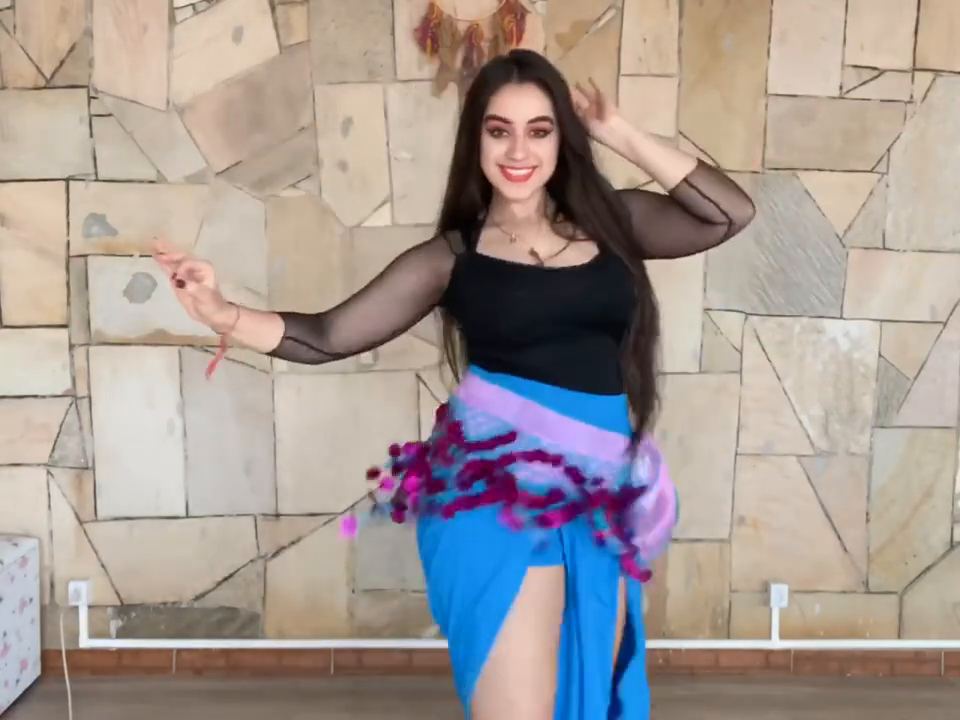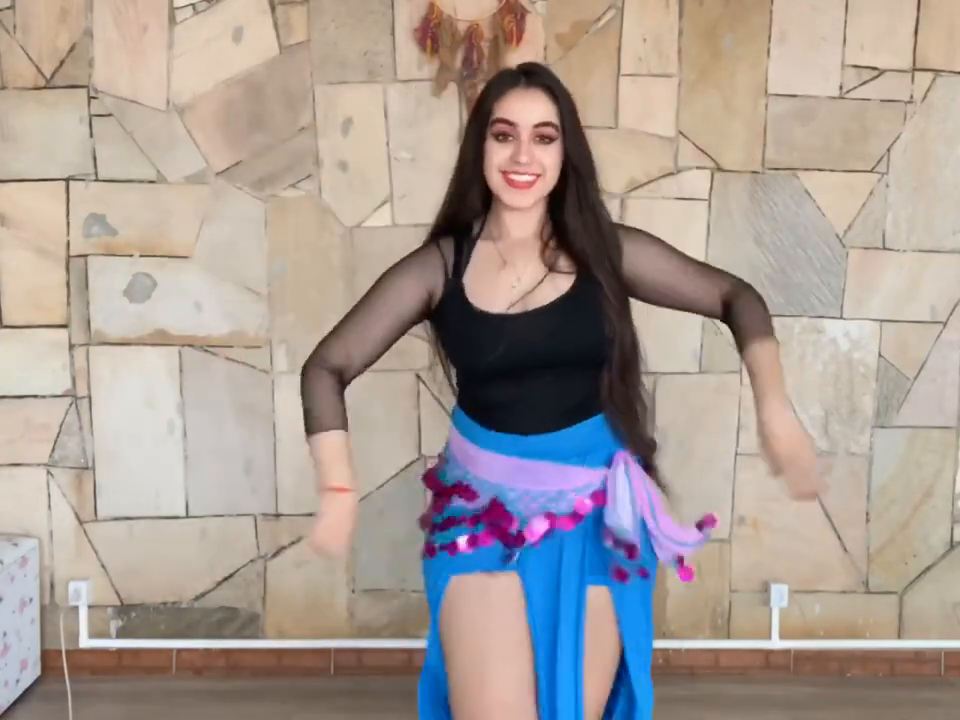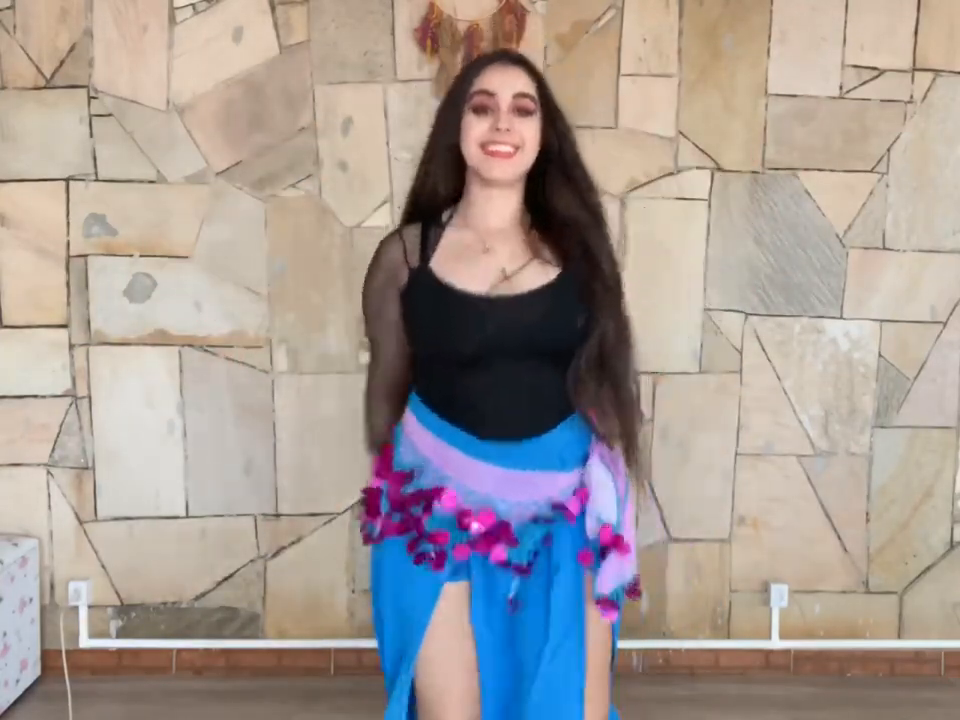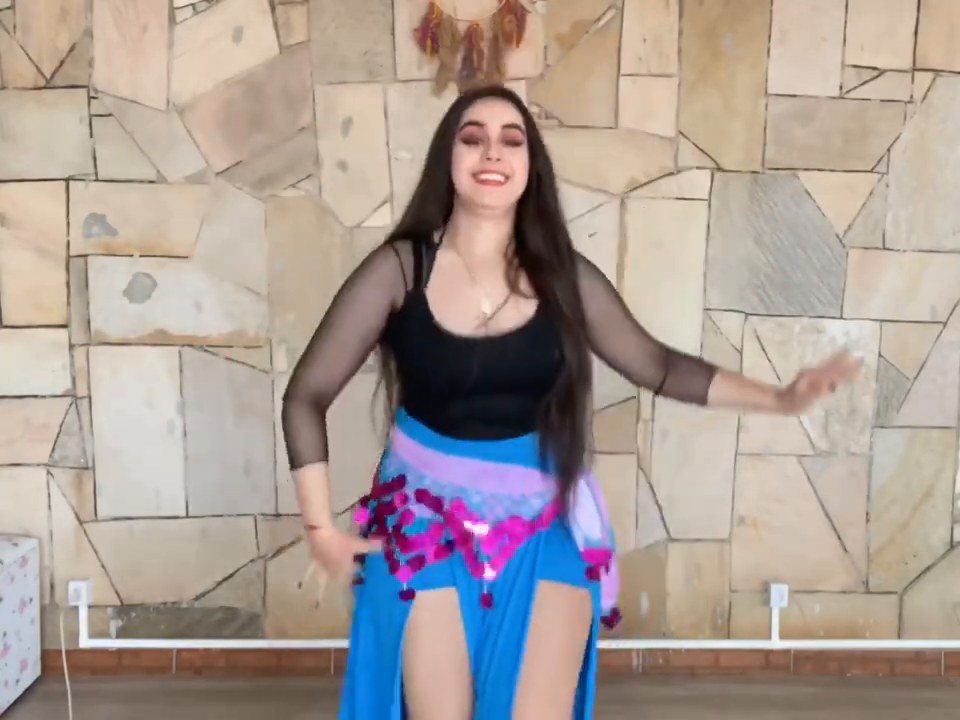
dt=0.4s
person 1, frame 1
left shoulder: (610, 222)
right shoulder: (450, 255)
left elbow: (730, 214)
right elbow: (330, 335)
left wrist: (617, 132)
right wrist: (224, 315)
left hip: (601, 500)
right hip: (495, 491)
person 1, frame 2
left shoulder: (609, 251)
right shoulder: (438, 266)
left elbow: (735, 296)
right elbow: (326, 366)
left wrist: (773, 405)
right wrist: (336, 487)
left hip: (600, 514)
right hip: (485, 516)
person 1, frame 3
left shoulder: (578, 244)
right shoulder: (405, 255)
right elbow: (387, 384)
right wrist: (387, 473)
left hip: (559, 510)
right hip: (439, 509)
person 1, frame 4
left shoulder: (564, 277)
right shoulder: (398, 270)
left elbow: (657, 366)
right elbow: (306, 393)
left wrist: (777, 397)
right wrist: (319, 525)
left hip: (545, 520)
right hip: (428, 520)
